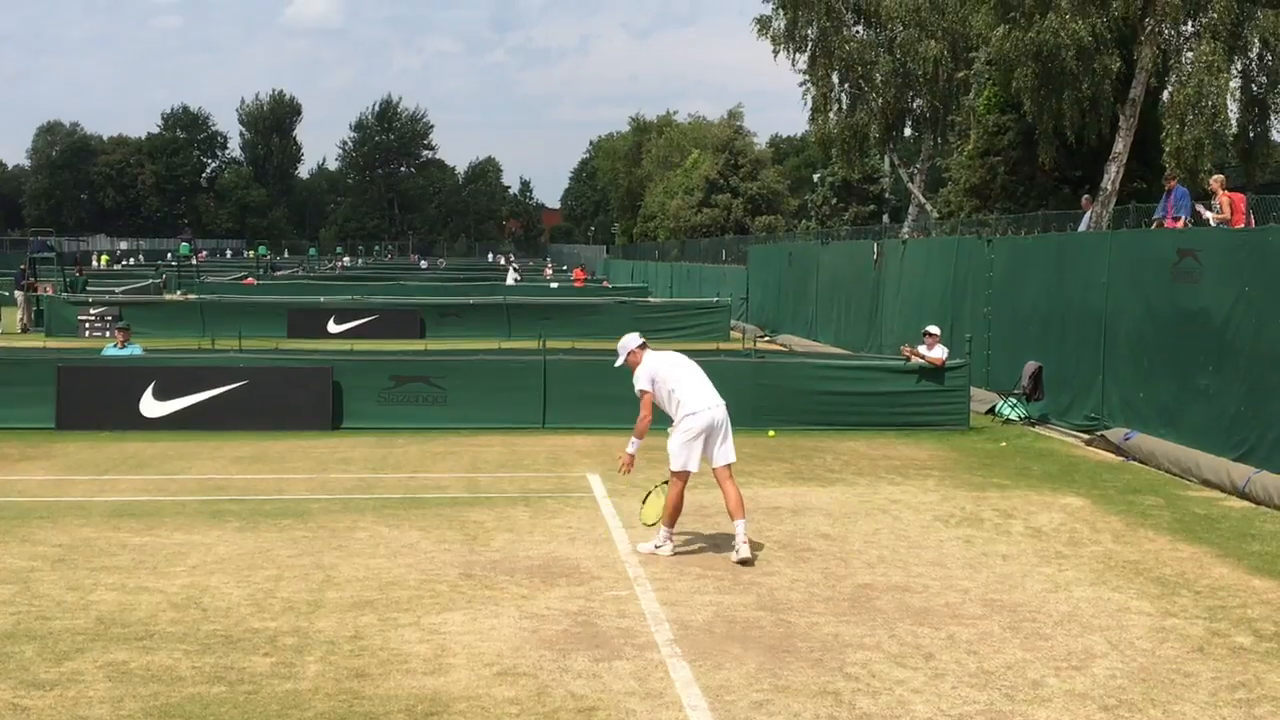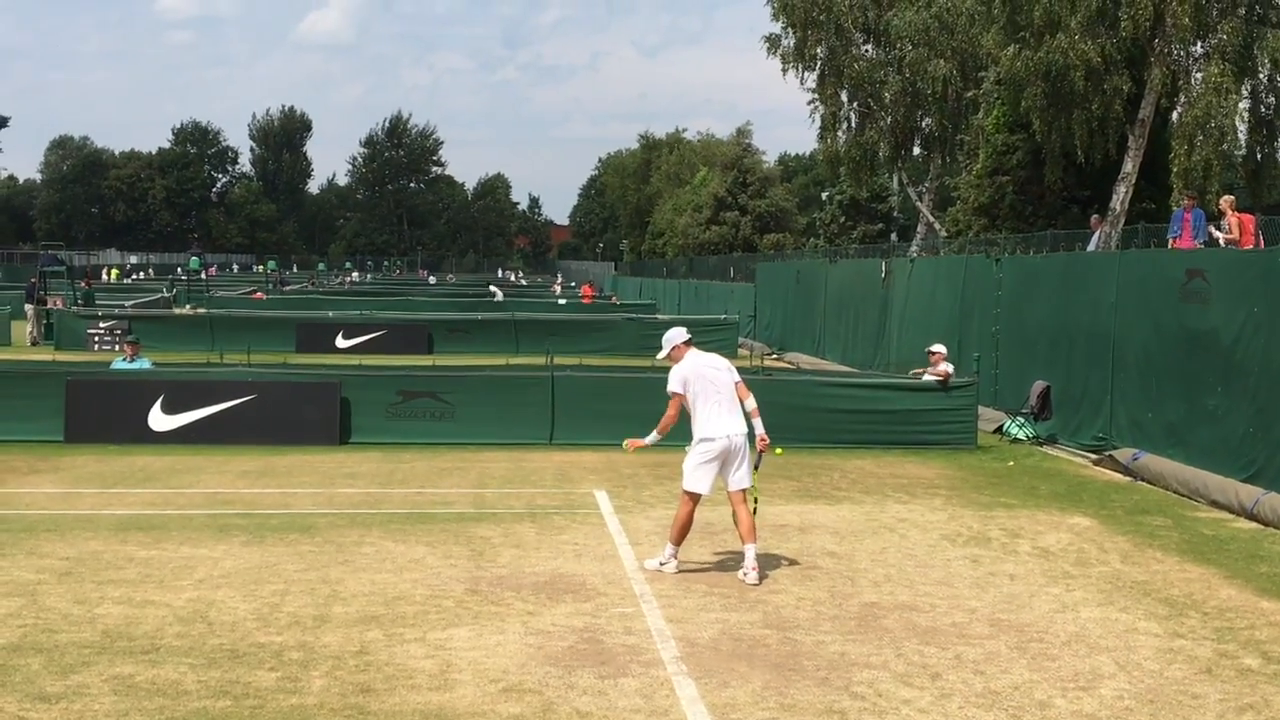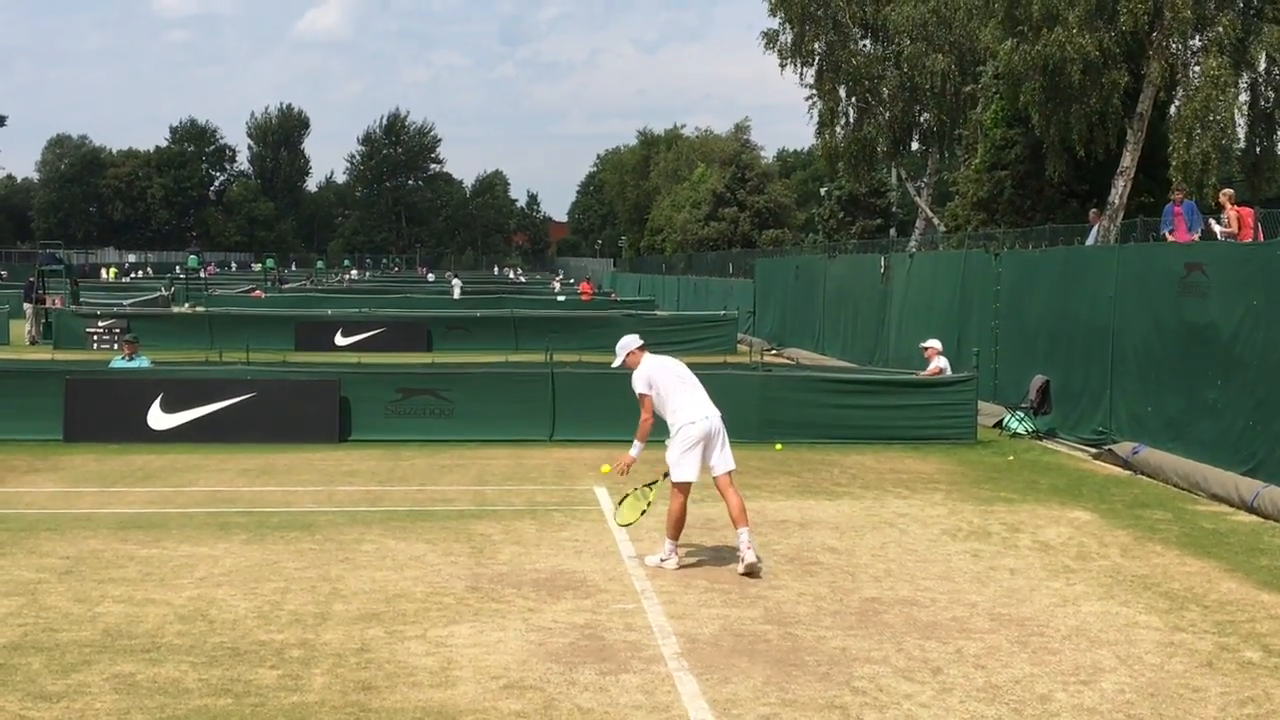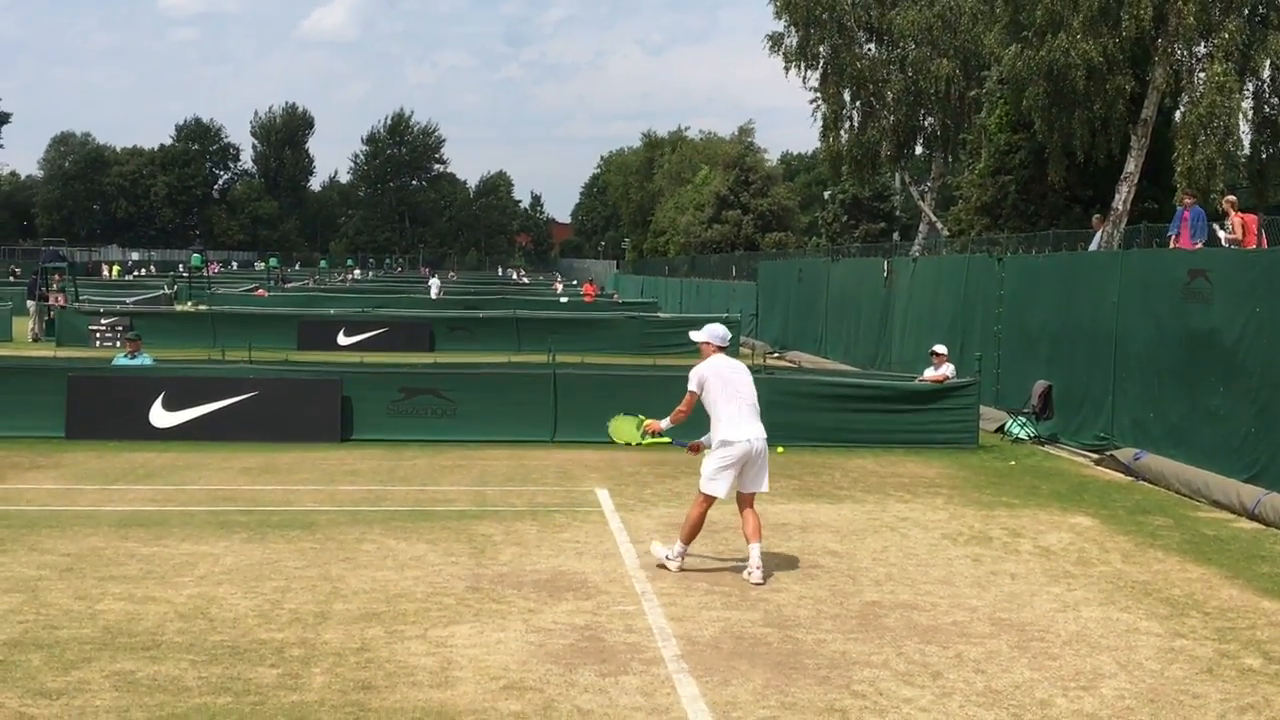
dt=1s
person 1, frame 1
left shoulder: (643, 370)
right shoulder: (673, 356)
left elbow: (646, 416)
left wrist: (631, 451)
left hip: (693, 417)
right hip: (717, 410)
left knee: (678, 480)
right knee: (725, 478)
left ankle: (664, 541)
right ankle: (742, 543)
person 1, frame 2
left shoulder: (680, 370)
right shoulder: (721, 361)
left elbow: (672, 416)
right elbow: (747, 397)
left wrist: (648, 440)
right wrist: (759, 431)
left hip: (709, 440)
right hip: (737, 436)
left knee: (688, 501)
right knee: (740, 501)
left ankle: (668, 558)
right ankle: (750, 565)
person 1, frame 3
left shoulder: (641, 373)
right shoulder: (670, 361)
left elbow: (647, 418)
left wrist: (633, 453)
left hip: (689, 426)
right hip: (713, 420)
left knee: (679, 493)
right knee: (727, 486)
left ankle: (669, 554)
right ankle: (746, 548)
person 1, frame 4
left shoulder: (701, 370)
right shoulder: (741, 368)
left elbow: (684, 411)
left wrist: (662, 425)
right wrist: (706, 441)
left hip: (731, 444)
right hip: (757, 440)
left knee: (703, 501)
right knee: (747, 505)
left ankle: (675, 555)
right ankle: (755, 565)
